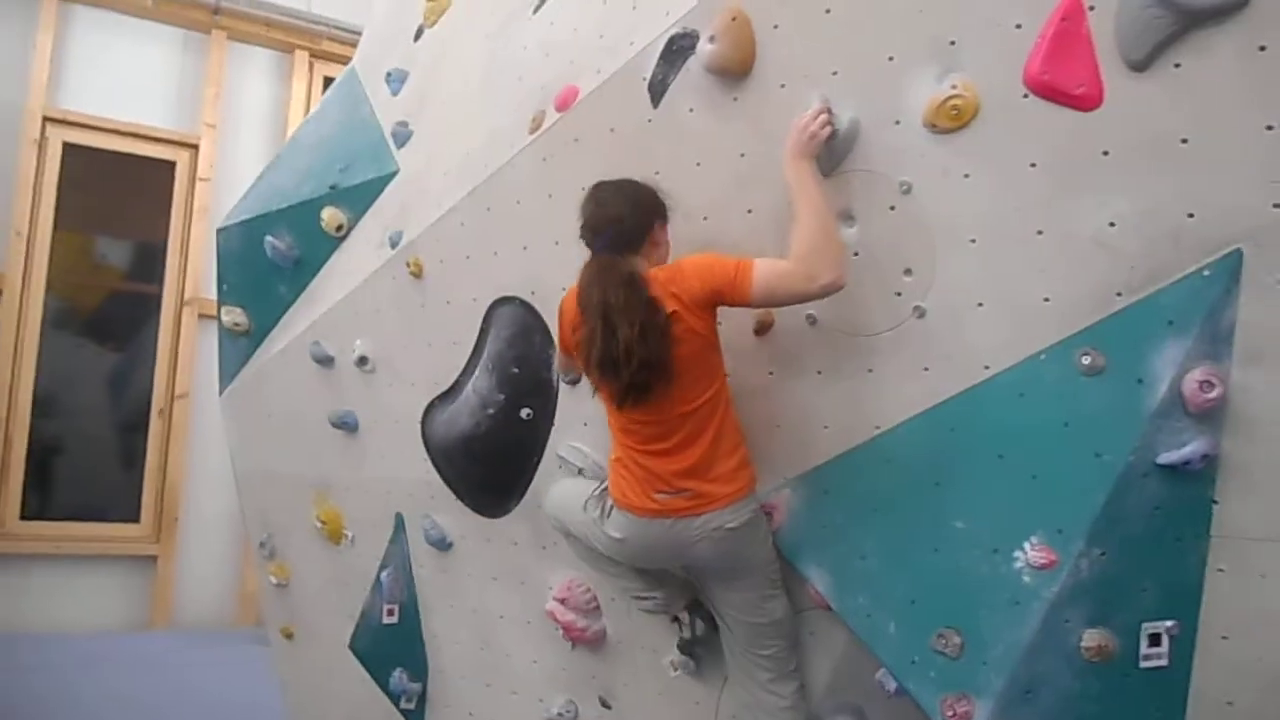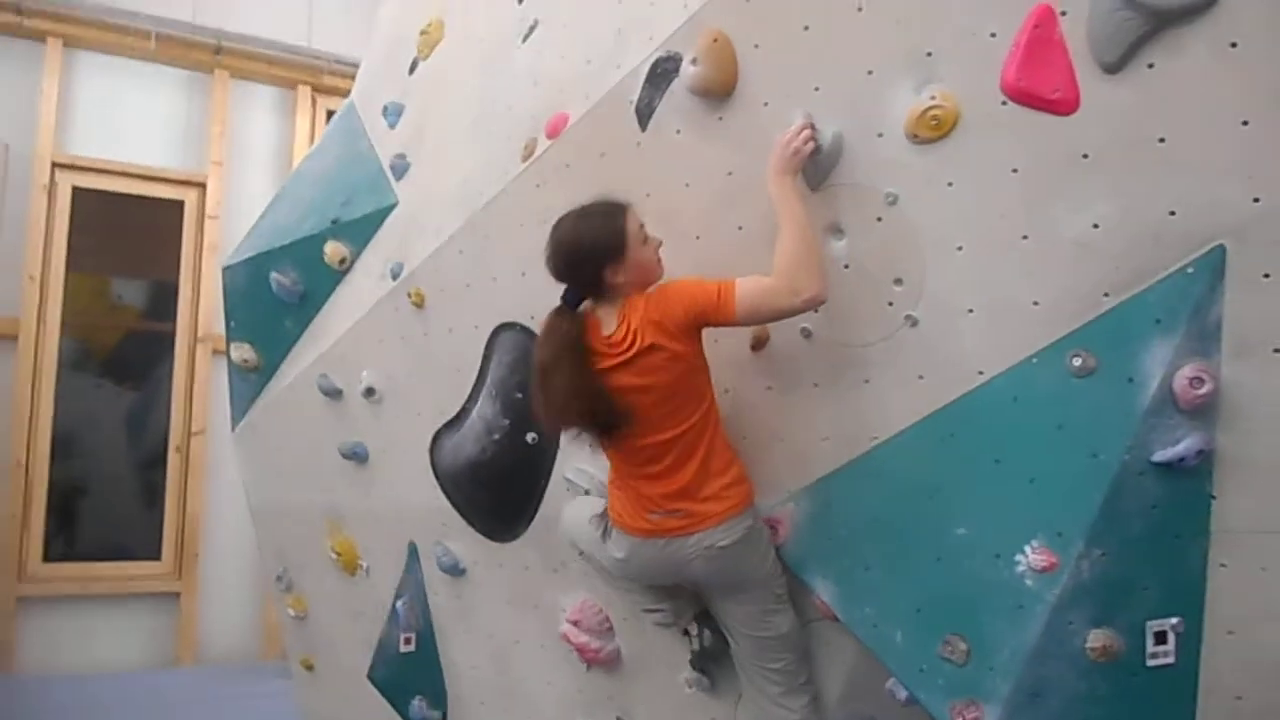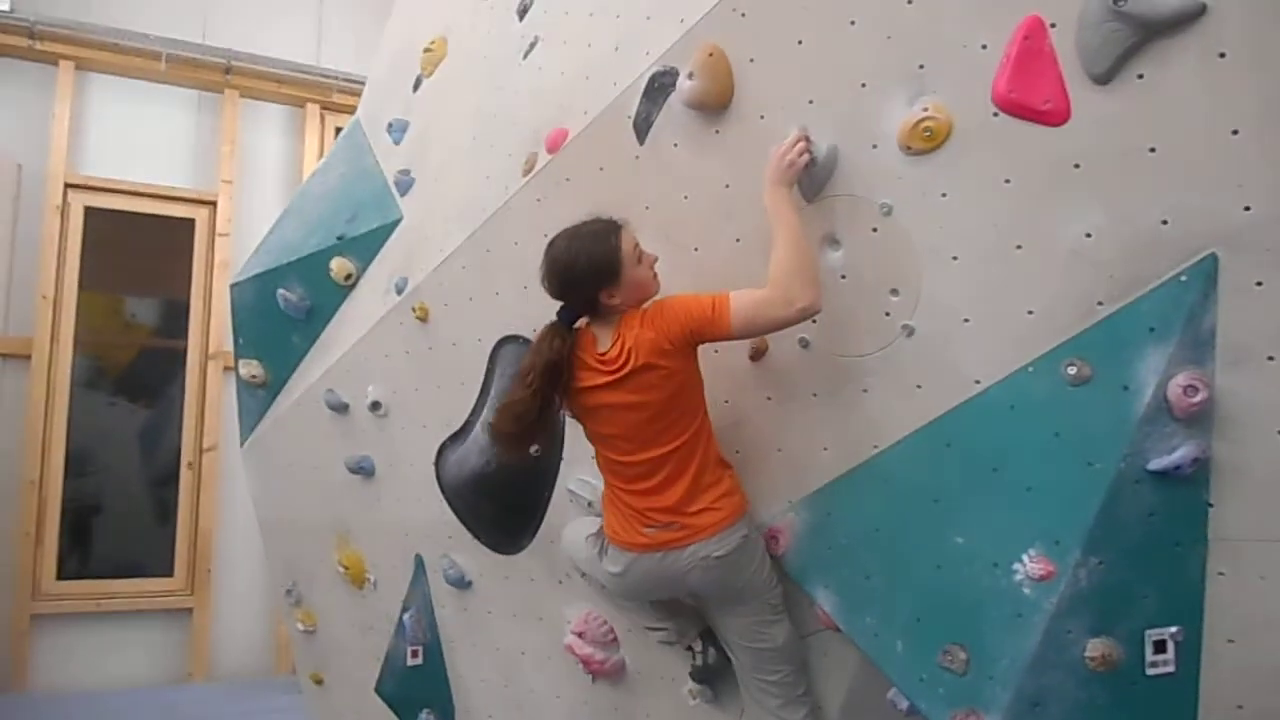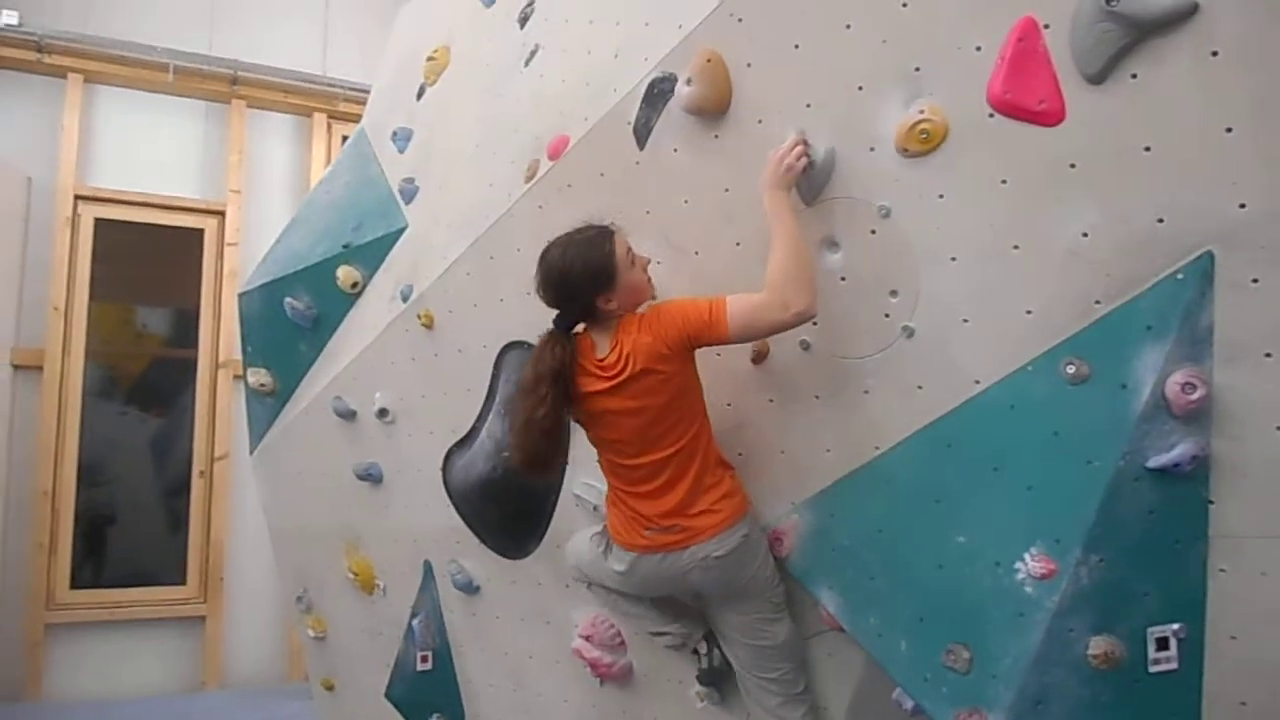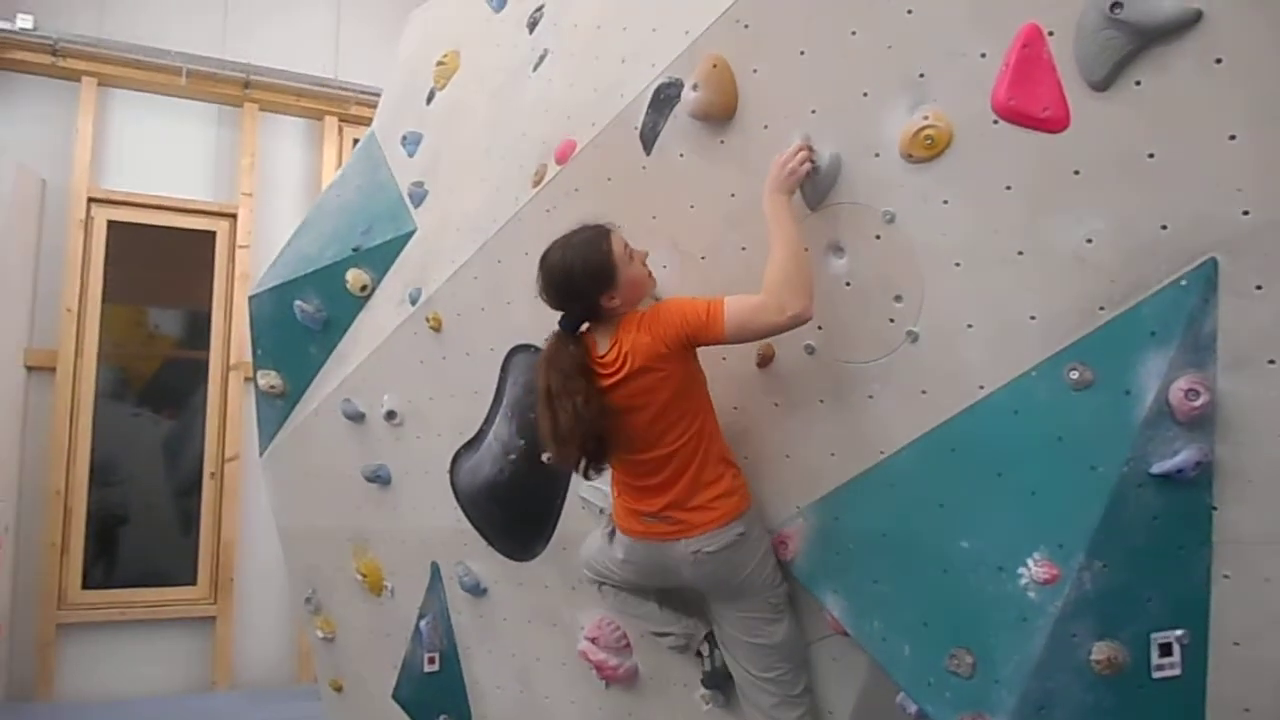
dt=0.2s
person 1, frame 1
left shoulder: (578, 306)
right shoulder: (691, 280)
right elbow: (821, 274)
right wrist: (799, 163)
left hip: (636, 524)
right hip: (725, 521)
left knee: (559, 500)
left ankle: (673, 600)
person 1, frame 2
left shoulder: (564, 339)
right shoulder: (671, 308)
right elbow: (804, 289)
right wrist: (782, 178)
left hip: (638, 547)
right hip: (724, 536)
left knee: (576, 518)
left ankle: (684, 615)
person 1, frame 3
left shoulder: (562, 358)
right shoulder: (665, 327)
right elbow: (798, 299)
right wrist: (778, 190)
left hip: (635, 560)
right hip: (719, 547)
left knee: (577, 539)
left ankle: (688, 633)
person 1, frame 4
left shoulder: (564, 364)
right shoulder: (664, 332)
right elbow: (793, 303)
right wrist: (775, 194)
left hip: (638, 561)
right hip: (721, 547)
left knee: (581, 553)
left ankle: (694, 637)
person 1, frame 5
left shoulder: (570, 360)
right shoulder: (664, 330)
right elbow: (790, 307)
right wrist: (777, 198)
left hip: (642, 549)
right hip: (723, 541)
left knee: (595, 557)
left ankle: (697, 638)
